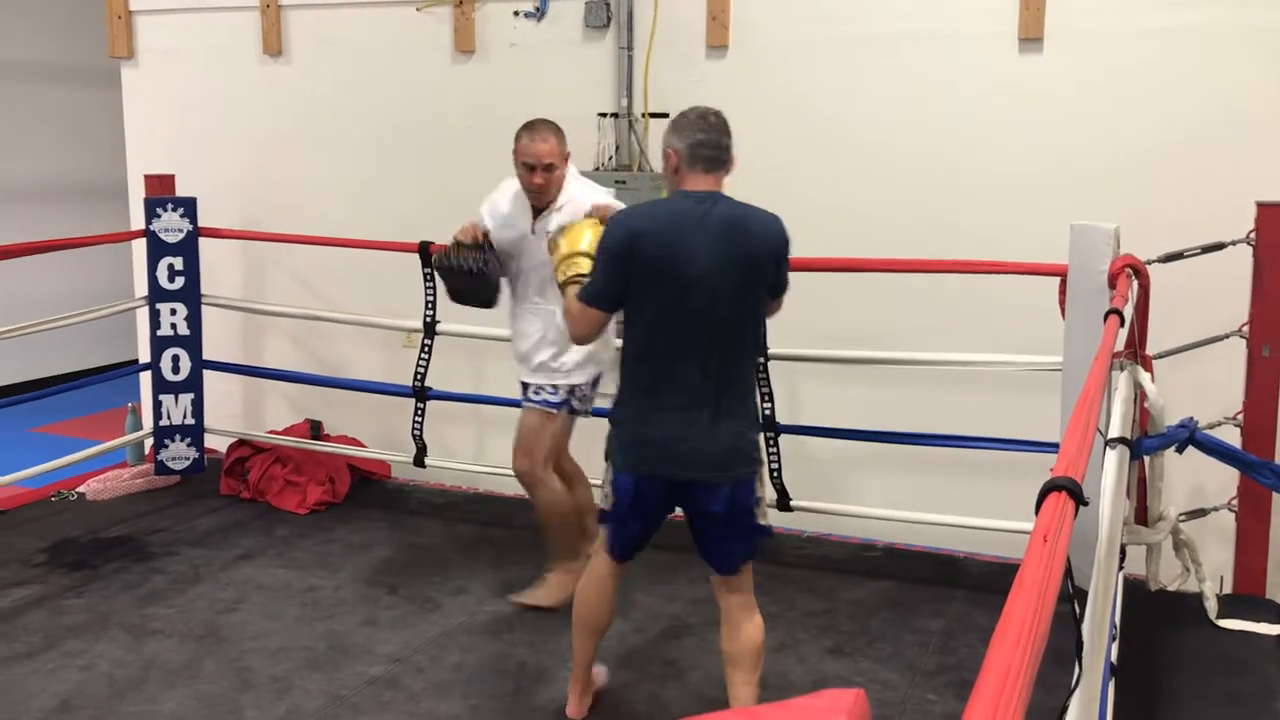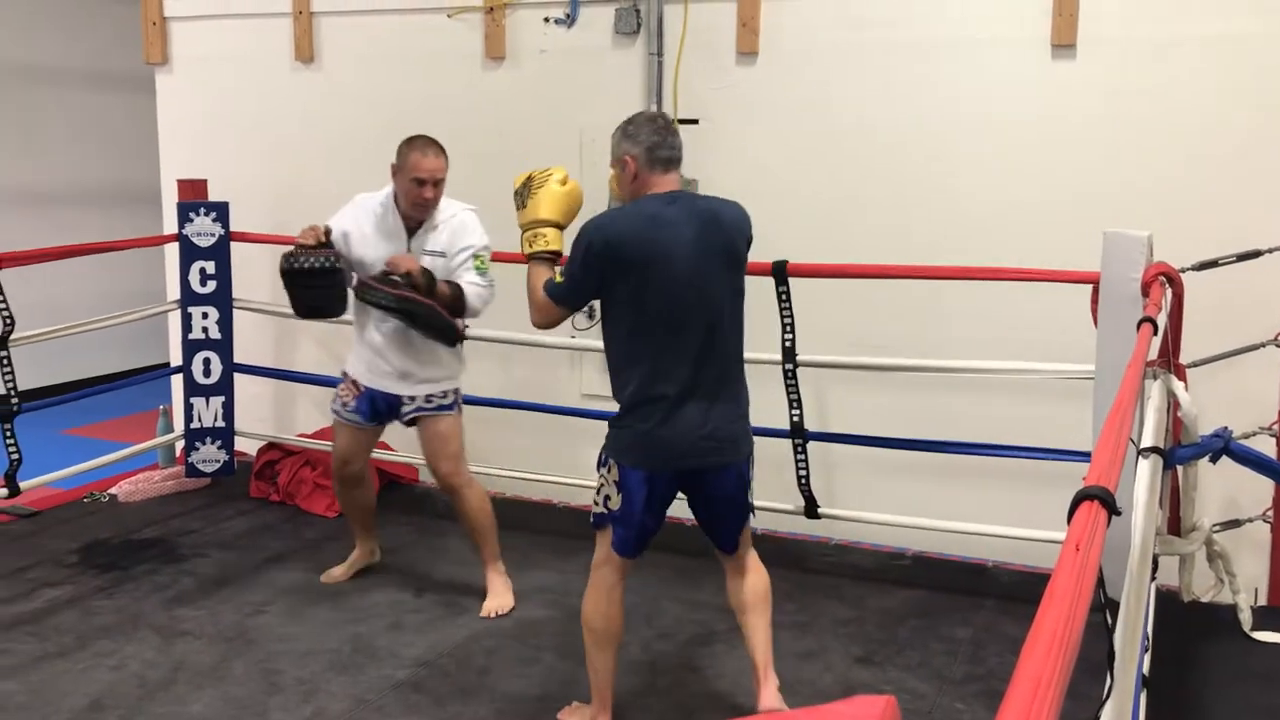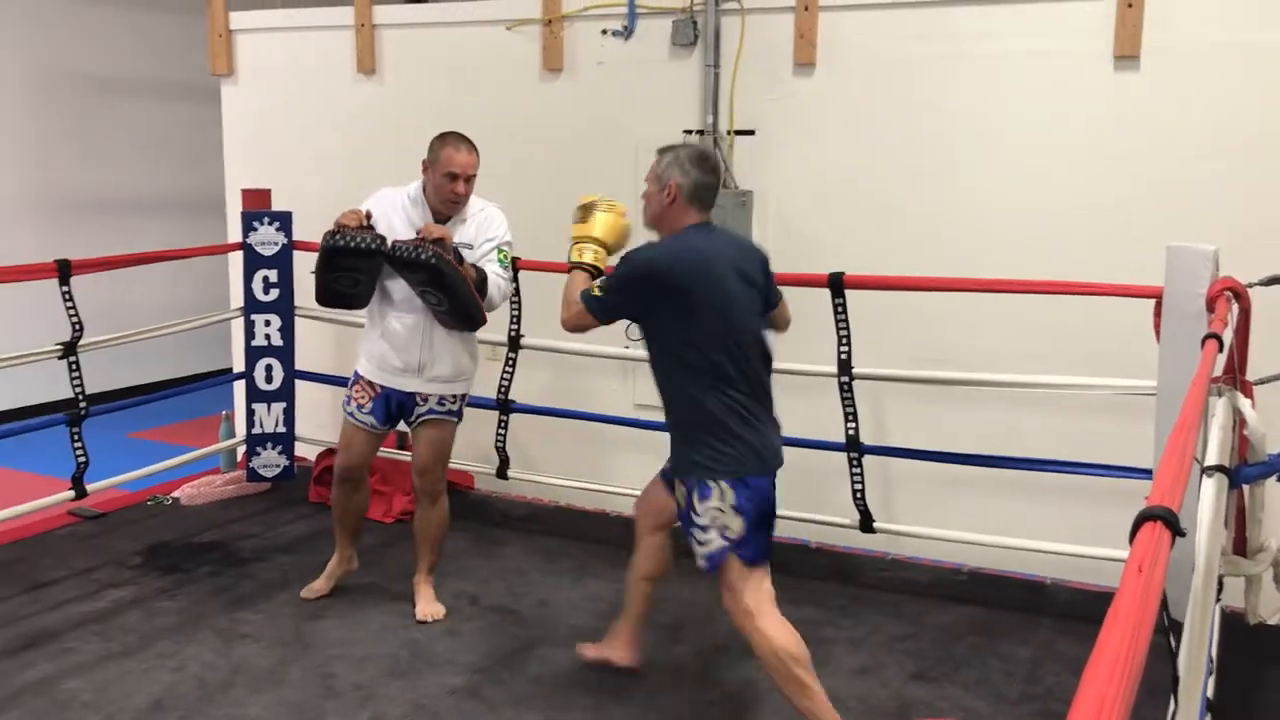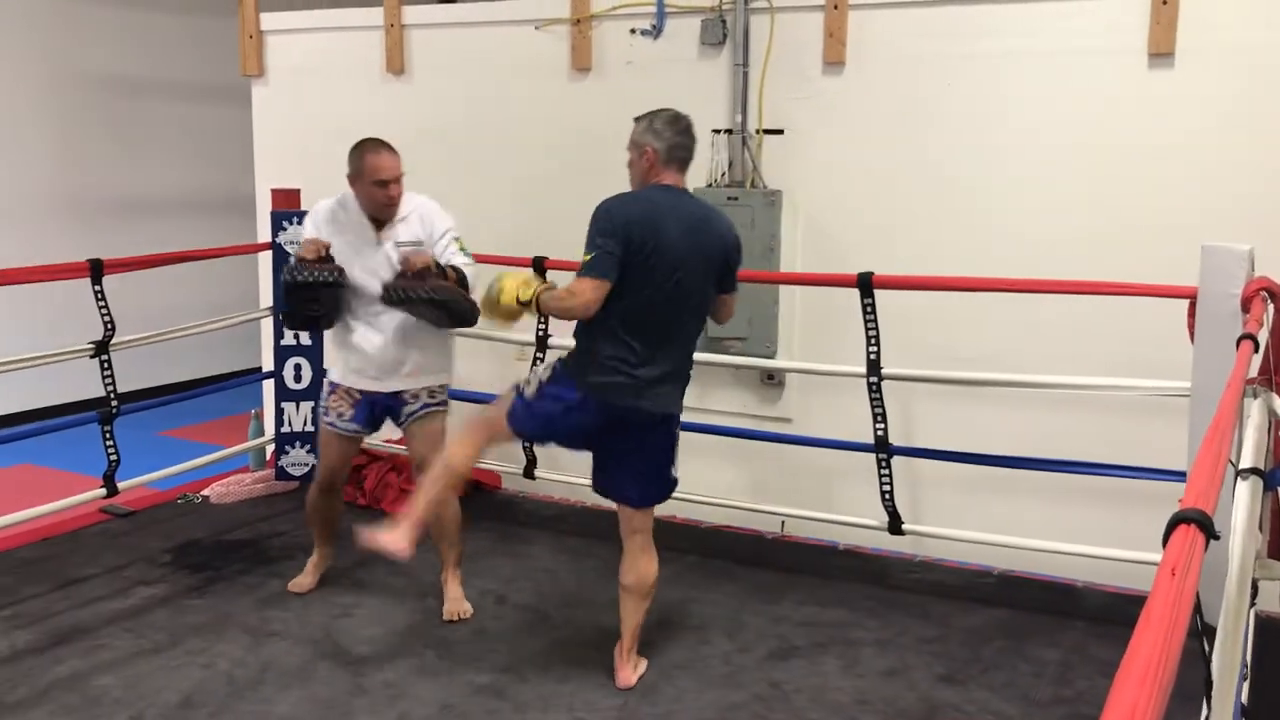
dt=0.7s
person 1, frame 1
left shoulder: (632, 227)
right shoulder: (766, 231)
left elbow: (581, 328)
left wrist: (573, 267)
left hip: (642, 443)
right hip: (728, 448)
left knee: (607, 561)
right knee: (737, 593)
person 1, frame 2
left shoulder: (608, 234)
right shoulder: (732, 220)
left elbow: (543, 314)
left wrist: (539, 234)
left hip: (645, 439)
right hip: (723, 434)
left knee: (609, 566)
right knee: (740, 556)
person 1, frame 3
left shoulder: (654, 265)
right shoulder: (745, 254)
left elbow: (574, 317)
right elbow: (779, 319)
left wrist: (587, 249)
left hip: (726, 460)
right hip: (747, 442)
left knee: (749, 606)
right knee: (651, 510)
right ankle: (622, 643)
person 1, frame 4
left shoulder: (621, 213)
right shoulder: (721, 231)
left elbow: (582, 303)
right elbow: (721, 313)
left wrist: (528, 295)
left hip: (591, 385)
right hip: (657, 403)
left knee: (487, 423)
right knee: (637, 532)
left ankle: (405, 529)
right ankle: (626, 659)
person 2, frame 1
left shoulder: (592, 204)
right shoulder: (504, 199)
right wrist: (467, 241)
left hip: (570, 360)
right hip: (539, 356)
left knee: (530, 466)
right knee: (551, 460)
left ankle: (563, 566)
right ankle: (589, 550)
person 2, frame 2
left shoulder: (461, 222)
right shoulder: (362, 211)
left elbow: (477, 298)
left wrist: (426, 280)
right wrist: (311, 244)
left hip: (431, 375)
right hip: (368, 369)
left knee: (453, 477)
right knee: (347, 466)
left ankle: (496, 575)
right ankle: (366, 548)
person 2, frame 3
left shoulder: (487, 220)
right shoulder: (386, 205)
left elbow: (494, 293)
left wrist: (452, 255)
right wrist: (345, 234)
left hip: (442, 376)
right hip: (379, 367)
left knee: (429, 481)
right knee: (348, 468)
left ankle: (423, 581)
right ankle: (343, 556)
person 2, frame 4
left shoulder: (428, 215)
right shoulder: (325, 219)
left elbow: (463, 275)
left wrist: (437, 268)
right wrist: (304, 263)
left hip: (418, 375)
right hip: (352, 375)
right knee: (327, 477)
left ankle: (452, 579)
right ankle: (321, 557)
